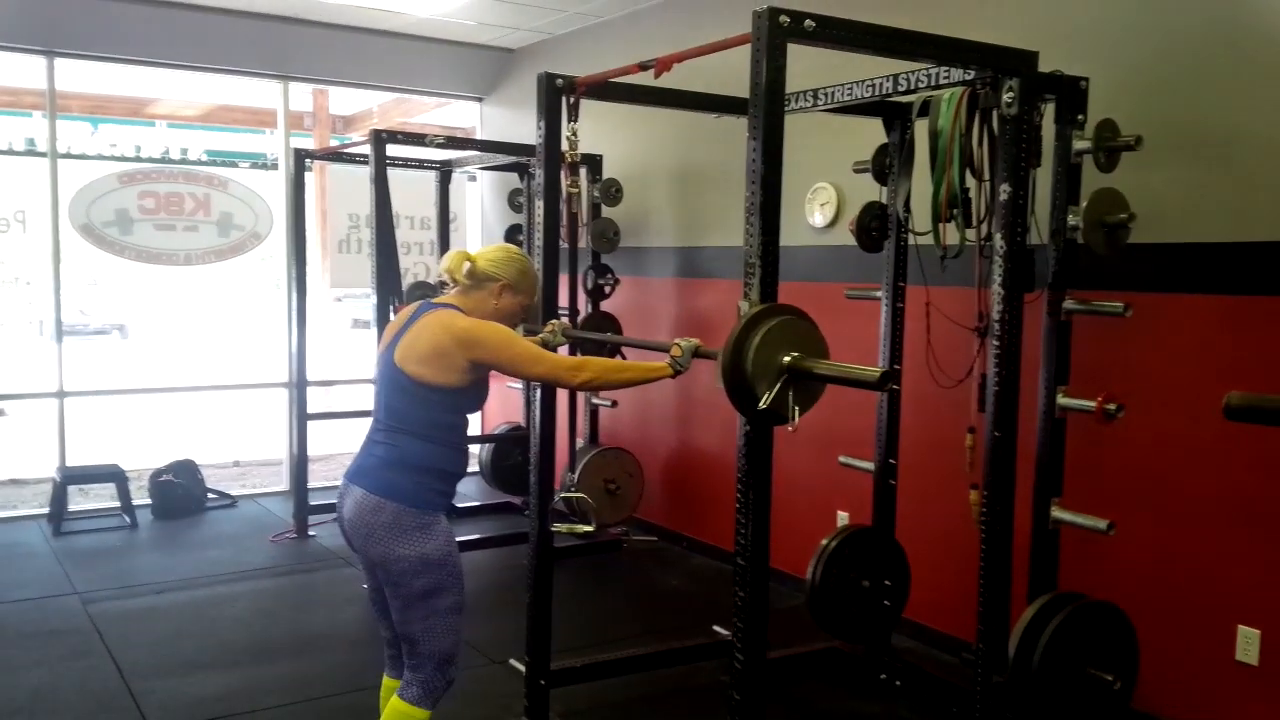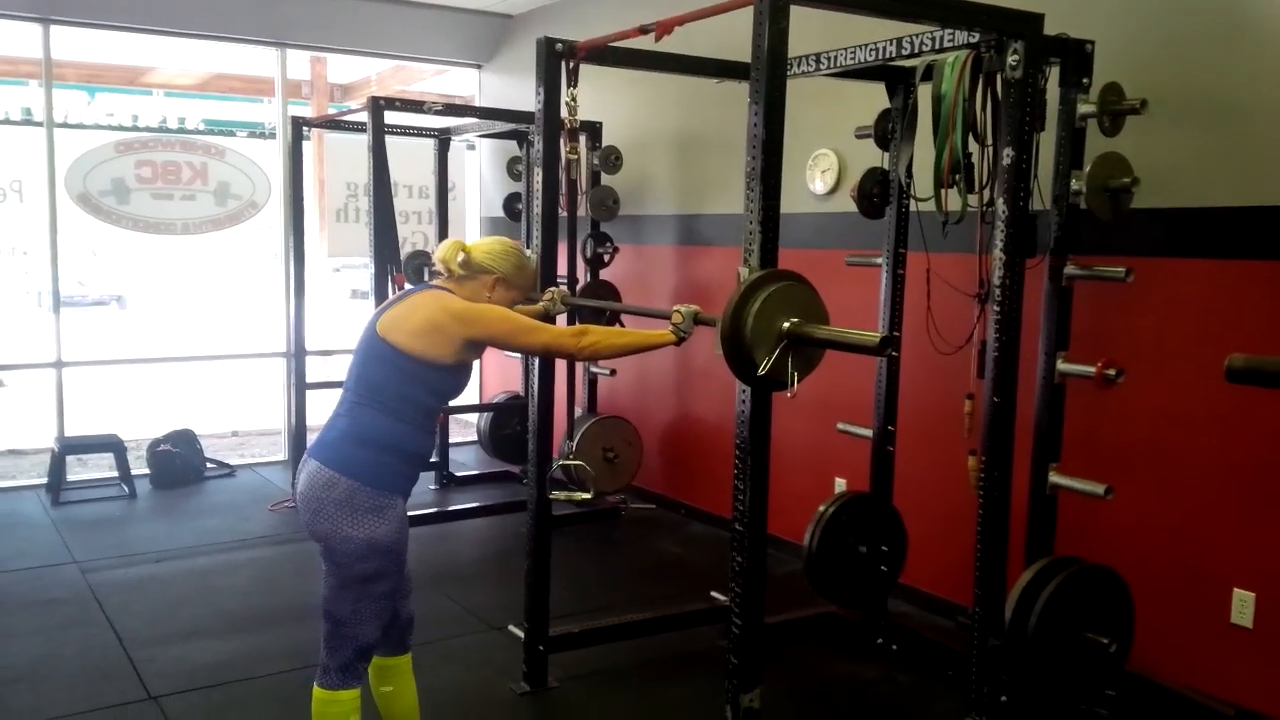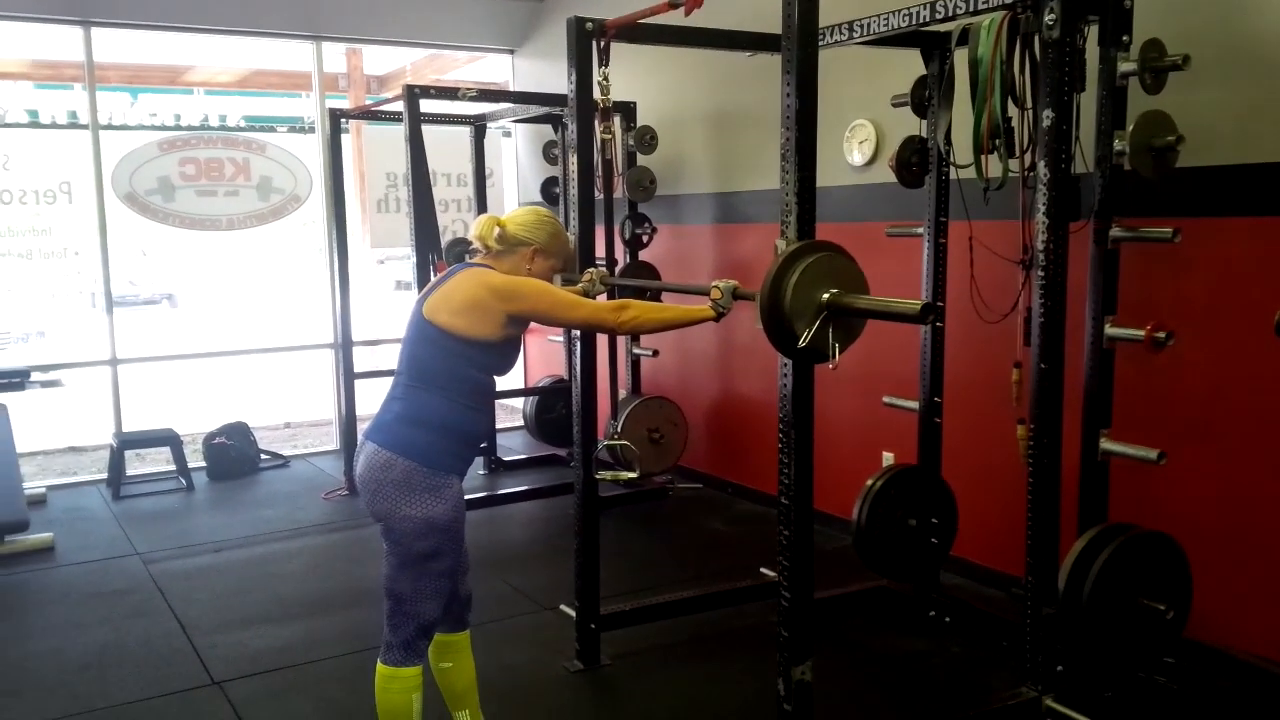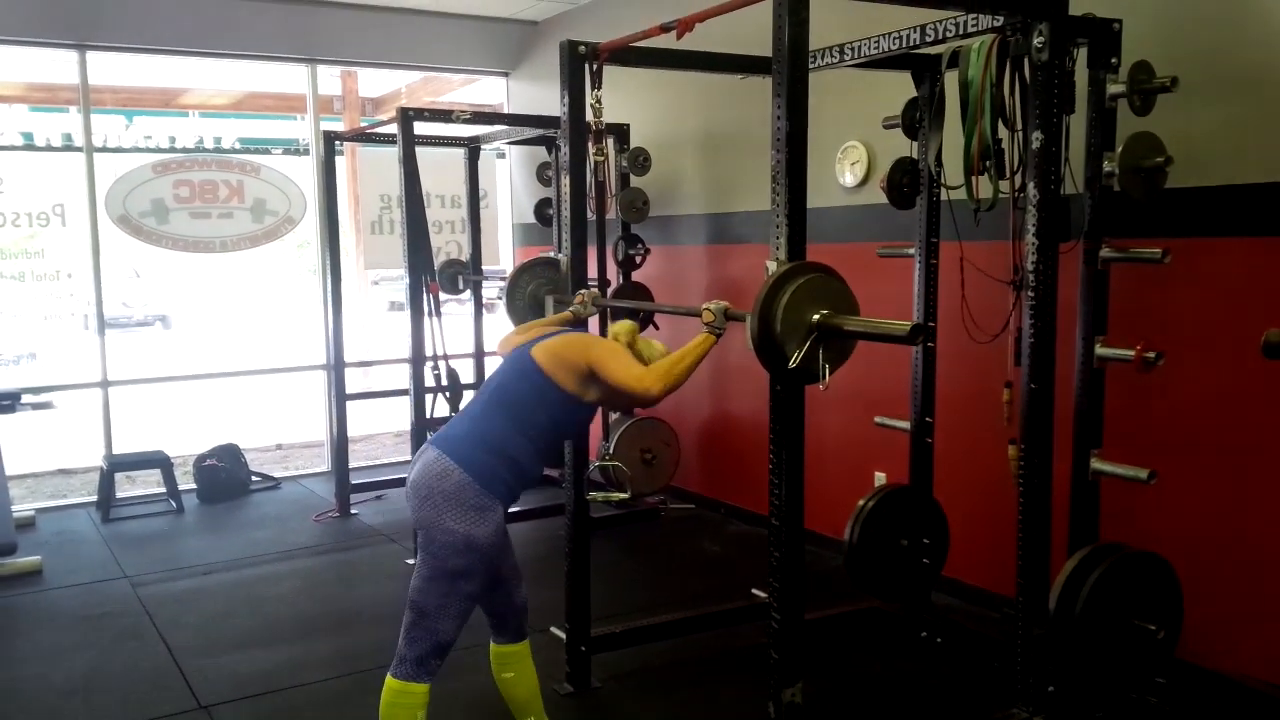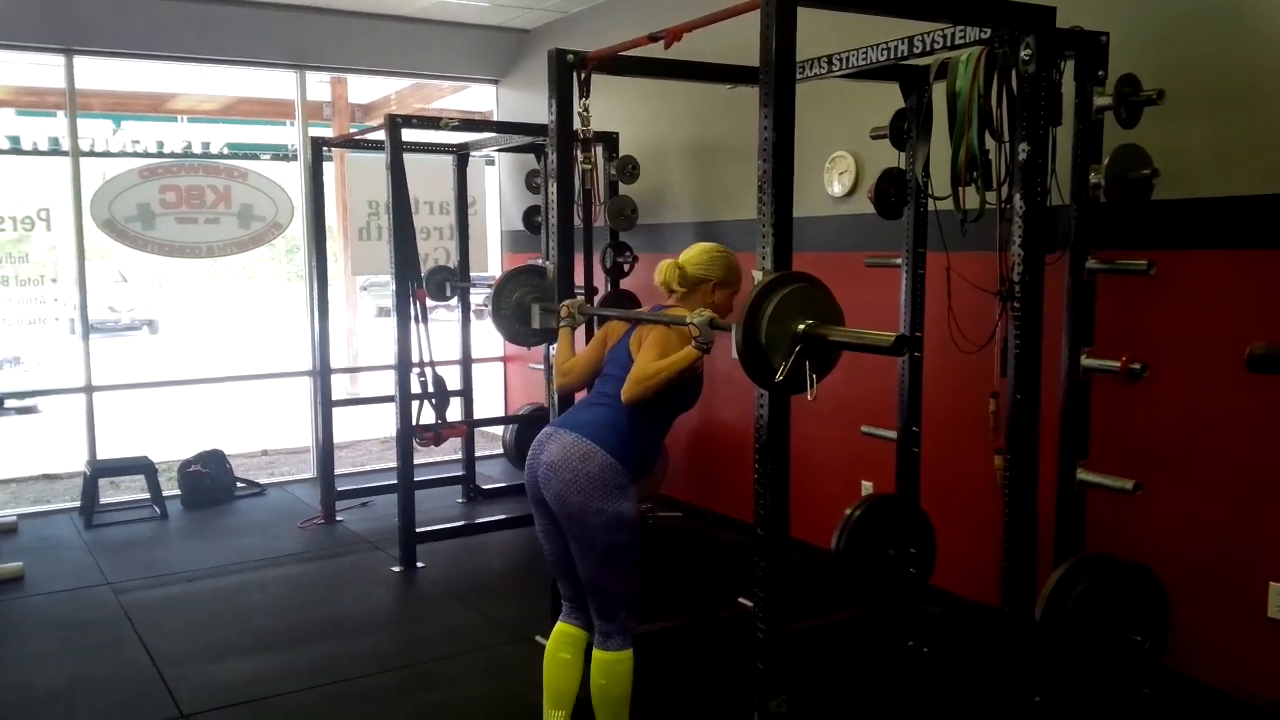
dt=1s
person 1, frame 1
left shoulder: (416, 315)
right shoulder: (465, 333)
right elbow: (576, 374)
left wrist: (541, 342)
right wrist: (669, 366)
left hip: (370, 499)
right hip: (403, 514)
left knee: (408, 662)
right knee: (430, 674)
person 1, frame 2
left shoulder: (424, 301)
right shoulder: (452, 314)
right elbow: (577, 343)
left wrist: (543, 310)
right wrist: (670, 335)
left hip: (341, 477)
right hip: (356, 493)
left knee: (393, 631)
right knee: (349, 651)
person 1, frame 3
left shoulder: (469, 280)
right shoulder: (495, 290)
right elbow: (617, 317)
left wrist: (580, 292)
right wrist: (710, 311)
left hip: (403, 461)
right hip: (414, 473)
left knee: (451, 610)
right knee: (410, 631)
person 1, frame 4
left shoulder: (566, 342)
right shoulder: (600, 352)
left elbow: (512, 341)
right elbow: (651, 388)
left wrist: (573, 315)
right wrist: (708, 336)
left hip: (452, 473)
right hip: (460, 490)
left knee: (510, 620)
right knee: (424, 649)
person 1, frame 5
left shoulder: (630, 320)
right shoulder: (678, 329)
left elbow: (564, 380)
right elbow: (634, 391)
left wrist: (568, 325)
right wrist: (697, 349)
left hip: (547, 454)
right hip: (590, 473)
left knee: (578, 608)
right knee: (613, 623)
